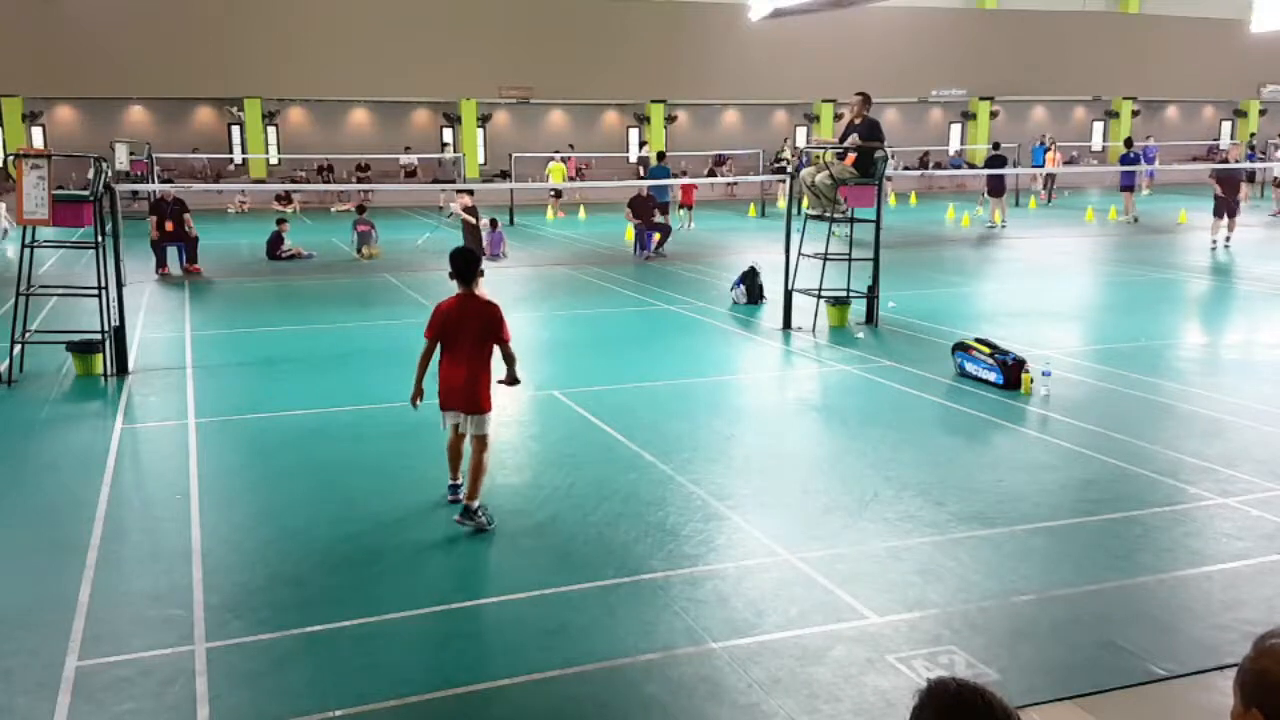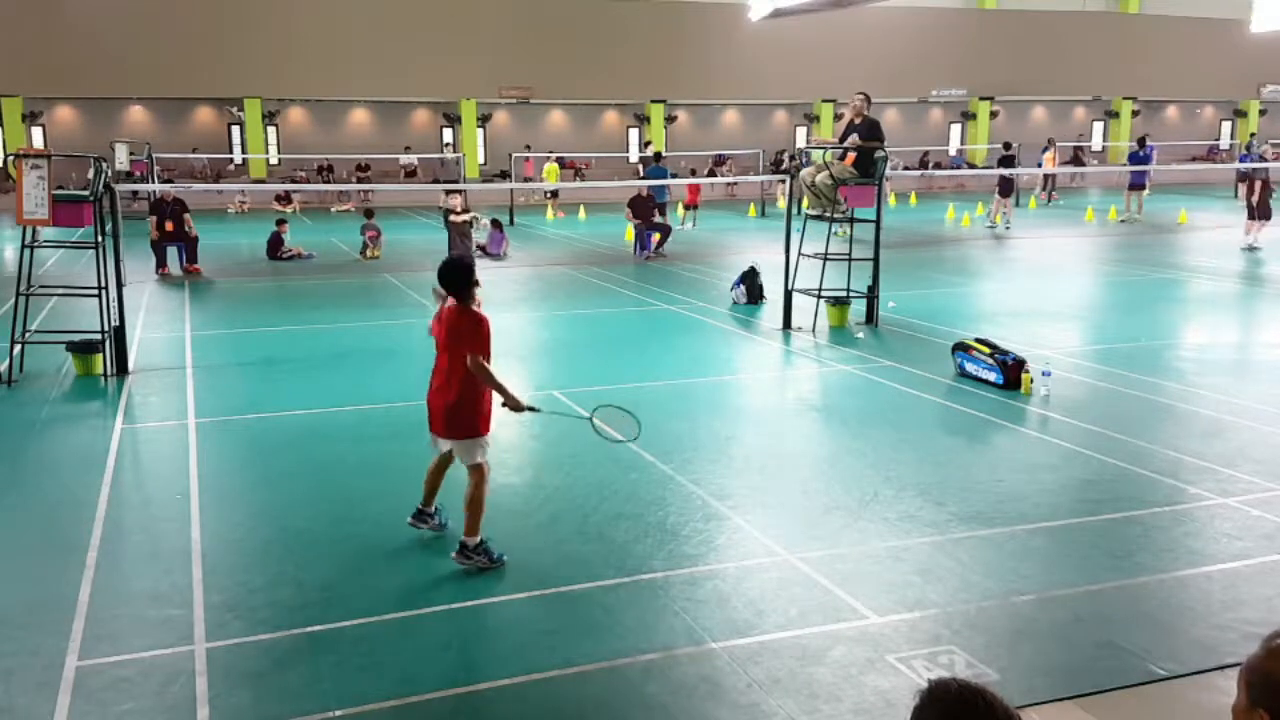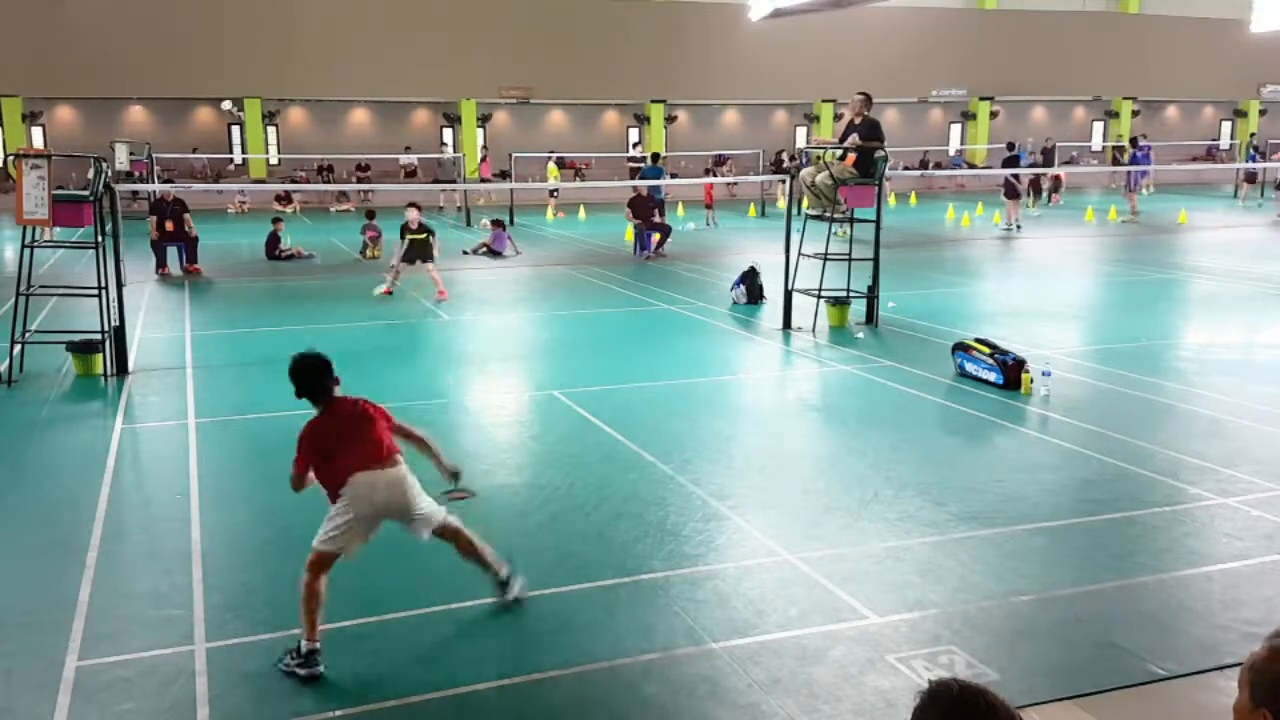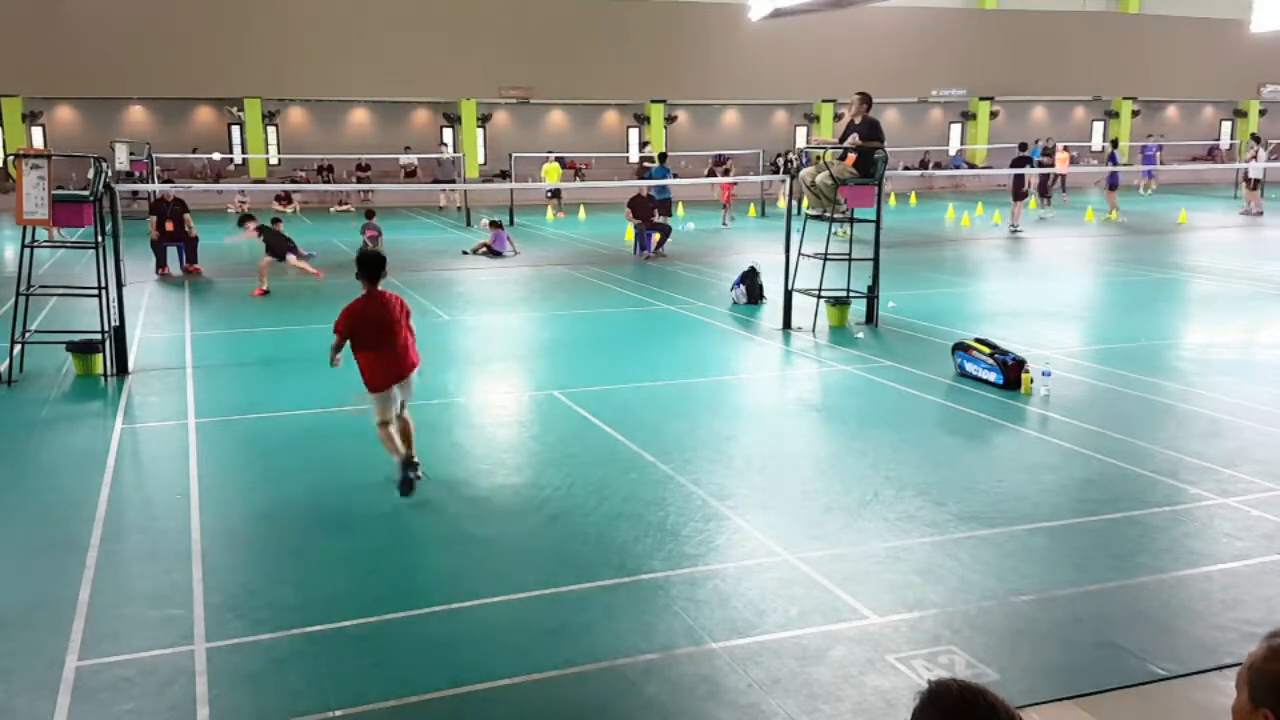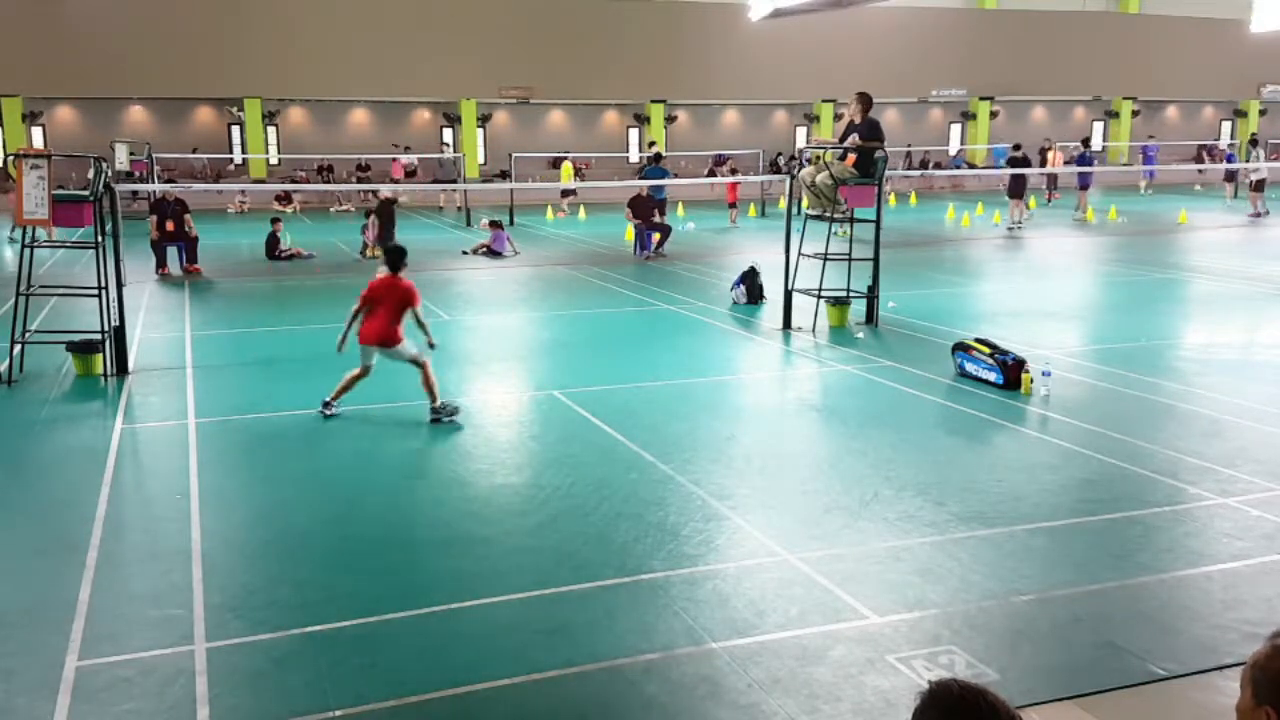
dt=1s
person 1, frame 1
left shoulder: (442, 310)
right shoulder: (491, 310)
left elbow: (428, 350)
right elbow: (507, 351)
left wrist: (418, 385)
right wrist: (512, 373)
left hip: (449, 386)
right hip: (476, 387)
left knee: (456, 433)
right knee: (480, 445)
left ankle: (455, 485)
right ankle: (470, 507)
person 1, frame 2
left shoulder: (445, 313)
right shoulder: (477, 322)
right elbow: (476, 367)
left wrist: (445, 298)
right wrist: (507, 396)
left hip: (438, 403)
right hip: (465, 410)
left knee: (444, 458)
right knee: (479, 474)
left ankle: (425, 511)
right ankle: (471, 544)
person 1, frame 3
left shoulder: (311, 432)
right shoulder: (367, 410)
left elbow: (297, 483)
right elbow: (413, 436)
left wrist: (314, 477)
right wrist: (444, 463)
left hip: (357, 492)
right hip: (399, 482)
left knee: (316, 568)
right knee: (451, 530)
left ankle: (309, 651)
right ankle: (503, 580)
person 1, frame 4
left shoulder: (354, 310)
right shoulder: (397, 301)
left elbow: (338, 346)
left wrist: (333, 357)
left hip: (380, 375)
right hip: (407, 366)
left knee: (384, 425)
right knee: (400, 413)
left ankle: (402, 459)
right ankle: (412, 462)
person 1, frame 5
left shoulder: (374, 285)
right shoulder: (408, 288)
left elbow: (356, 311)
right elbow: (418, 316)
left wrist: (344, 335)
right wrist: (429, 338)
left hip: (366, 337)
right hip: (390, 338)
left knee: (362, 371)
right knee: (424, 364)
left ankle: (330, 403)
right ankle: (437, 408)
